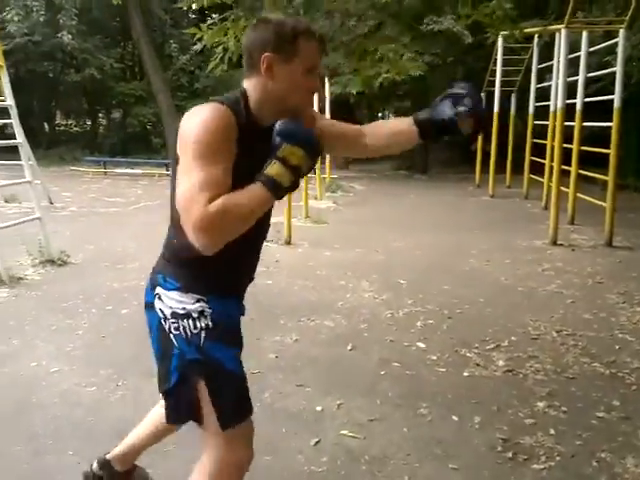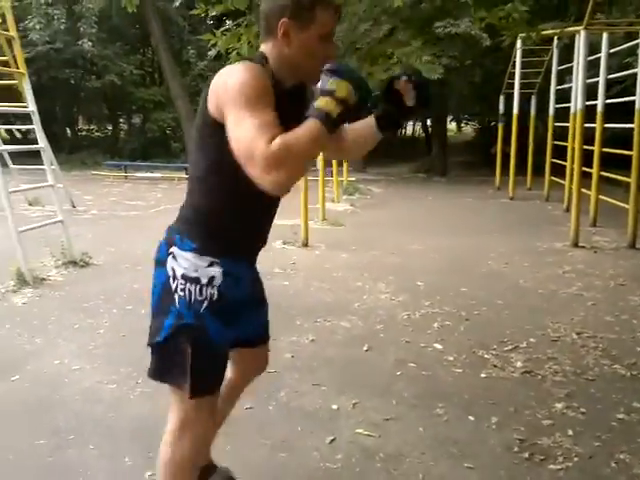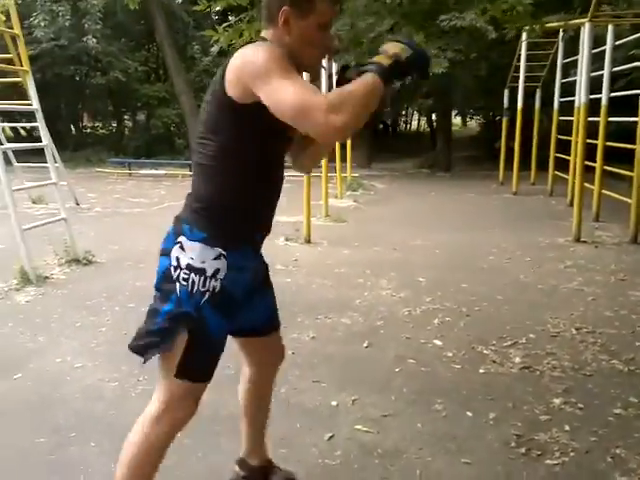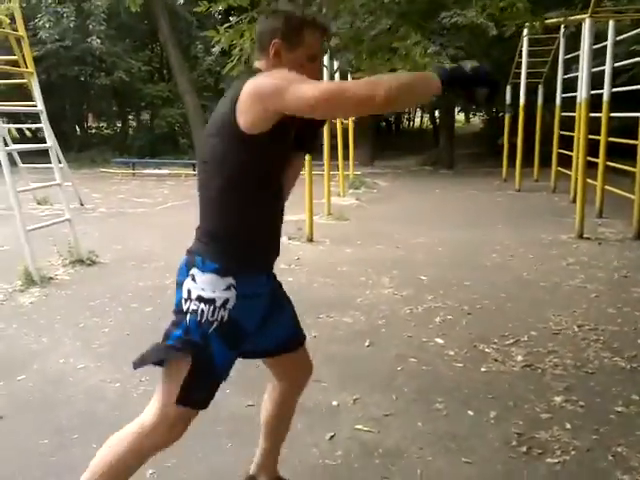
dt=0.1s
person 1, frame 1
left shoulder: (282, 115)
right shoulder: (211, 123)
left elbow: (365, 139)
right elbow: (205, 233)
left wrist: (432, 122)
right wrist: (281, 174)
left hip: (219, 297)
right hip: (186, 302)
left knee: (214, 396)
person 1, frame 2
left shoulder: (291, 90)
right shoulder: (242, 80)
left elbow: (346, 146)
right elbow: (274, 173)
left wrist: (387, 113)
right wrist: (331, 106)
left hip: (236, 264)
right hip: (199, 265)
left knee: (251, 363)
right knee: (193, 417)
person 1, frame 3
left shoulder: (277, 73)
right shoulder: (255, 61)
left elbow: (307, 159)
right elbow: (330, 120)
left wrist: (349, 97)
right wrist: (382, 69)
left hip: (240, 253)
right hip: (204, 254)
left knee: (267, 355)
right knee: (176, 403)
person 1, frame 4
left shoulder: (267, 110)
right shoulder: (266, 91)
right elbow: (369, 96)
left wrist: (300, 145)
right wrist: (448, 77)
left hip: (253, 277)
right hip: (219, 281)
left knee: (296, 373)
right knee: (163, 424)
